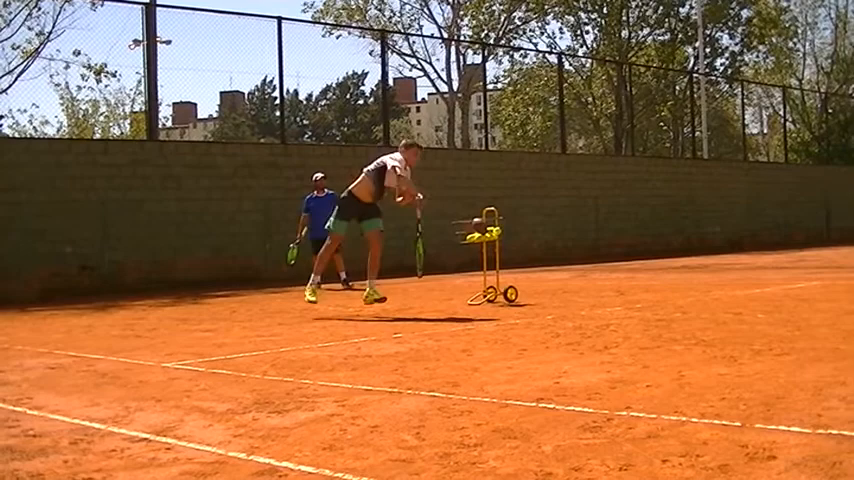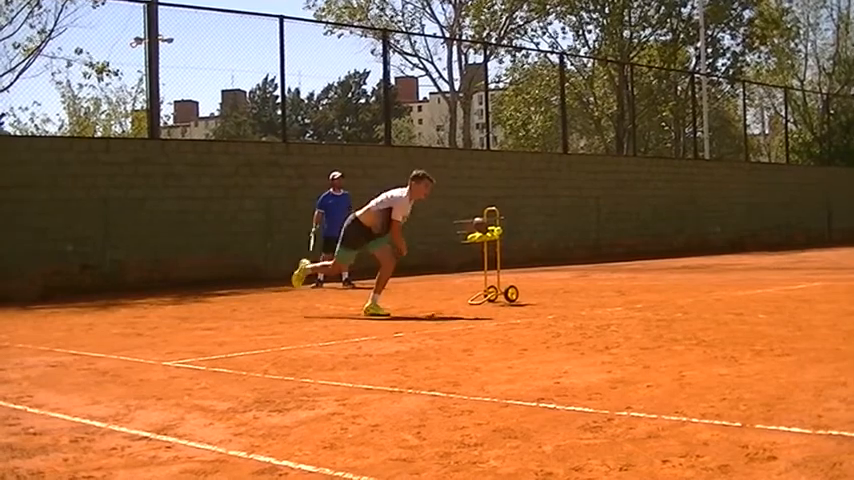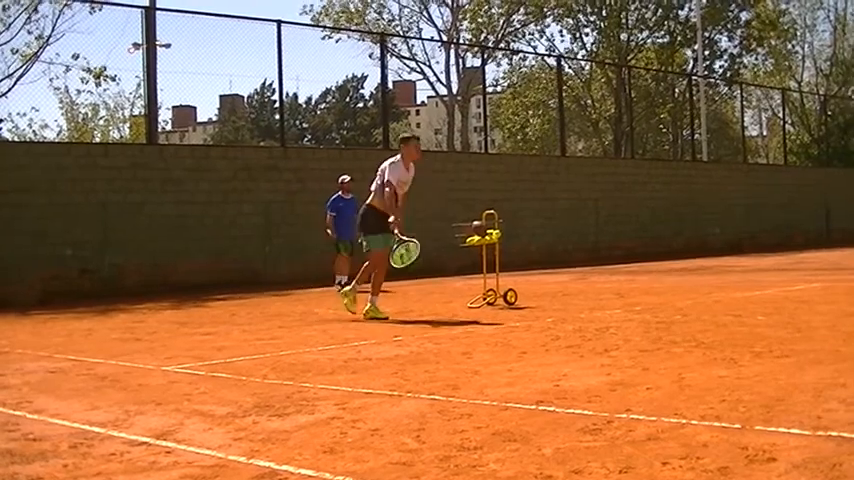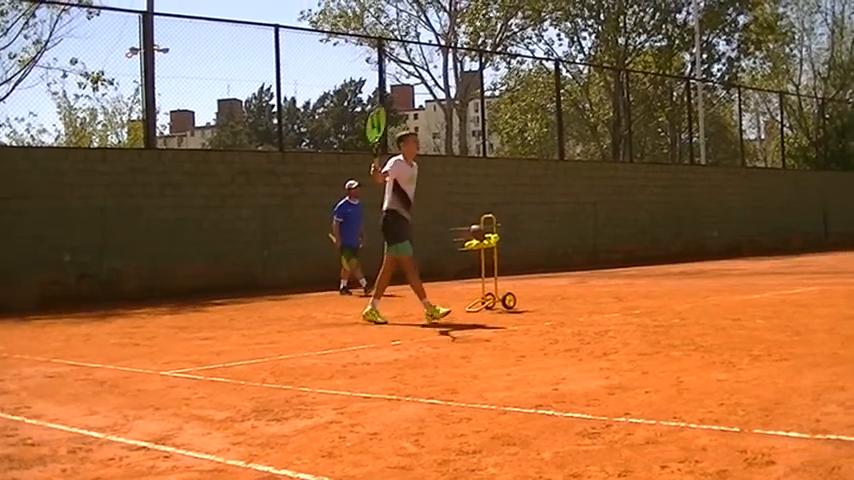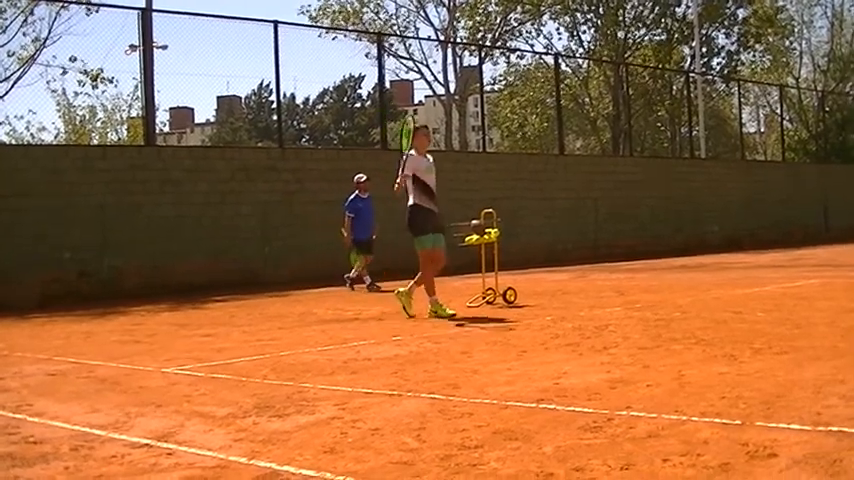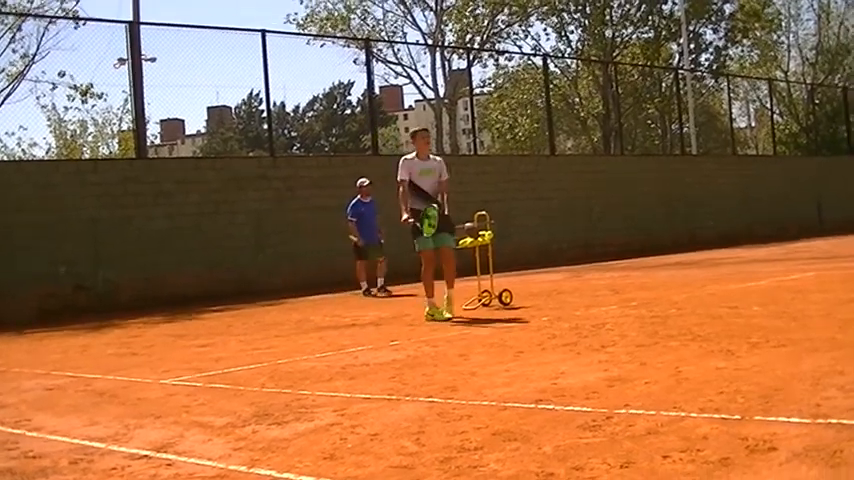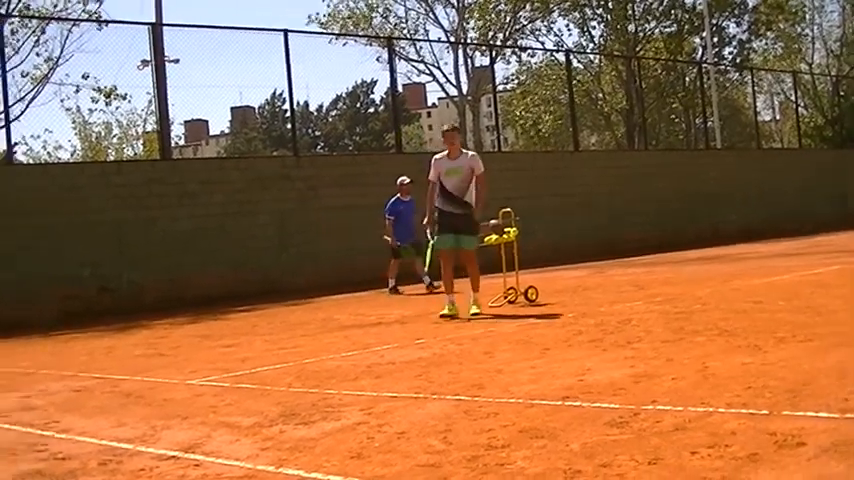
dt=0.3s
person 1, frame 1
left shoulder: (405, 171)
right shoulder: (394, 160)
left elbow: (401, 199)
right elbow: (400, 178)
left wrist: (411, 197)
right wrist: (415, 196)
left hip: (369, 205)
right hip: (352, 201)
left knee: (376, 245)
right knee: (333, 242)
left ankle: (371, 290)
right ankle: (313, 284)
person 1, frame 2
left shoulder: (409, 199)
right shoulder: (402, 199)
left elbow: (393, 228)
right elbow: (395, 232)
right wrist: (402, 249)
left hip: (374, 229)
right hip: (357, 227)
left knee: (389, 262)
right knee: (336, 267)
left ankle: (373, 304)
right ankle: (306, 267)
person 1, frame 3
left shoulder: (411, 169)
right shoulder: (393, 165)
right elbow: (388, 192)
left wrist: (398, 218)
right wrist: (394, 218)
left hip: (387, 218)
right hip: (372, 214)
left knee: (382, 264)
right knee: (377, 261)
left ankle: (372, 306)
right ankle: (351, 291)
person 1, frame 4
left shoulder: (413, 167)
right shoulder: (396, 163)
right elbow: (381, 178)
right wrist: (377, 173)
left hip: (403, 220)
right hip: (393, 219)
left knee: (389, 267)
right knee: (410, 267)
left ankle: (372, 309)
right ankle: (429, 309)
person 1, frame 5
left shoulder: (429, 159)
right shoulder: (410, 157)
right elbow: (402, 180)
left wrist: (434, 209)
right wrist: (399, 186)
left hip: (432, 212)
right hip: (419, 212)
left knee: (440, 260)
right knee: (428, 260)
left ankle: (407, 292)
right ankle: (433, 304)
person 1, frame 6
left shoulder: (438, 162)
right shoulder: (407, 162)
right elbow: (403, 189)
left wrist: (446, 211)
right wrist: (405, 212)
left hip: (439, 215)
right hip: (420, 216)
left knee: (449, 259)
right knee: (428, 261)
left ankle: (449, 298)
right ankle: (431, 307)
person 1, frame 7
left shoulder: (471, 158)
right shoulder: (437, 160)
left elbow: (481, 184)
right elbow: (432, 188)
left wrist: (477, 210)
right wrist: (429, 214)
left hip: (466, 213)
right hip: (443, 214)
left knee: (469, 259)
right knee: (445, 259)
left ankle: (475, 301)
right ankle: (450, 304)
person 2, frame 1
left shoulder: (332, 196)
right shoulder: (309, 199)
right elbow: (305, 217)
right wrist: (299, 232)
right hip: (316, 234)
left knee: (337, 255)
right knee: (317, 257)
left ankle: (344, 279)
person 2, frame 2
left shoulder: (346, 196)
right shoulder: (325, 197)
left elbow: (350, 213)
right elbow: (318, 213)
right wrist: (315, 226)
right hip: (329, 233)
right knee: (326, 256)
left ankle: (346, 279)
right ankle: (320, 279)
person 2, frame 3
left shoulder: (353, 200)
right shoulder: (335, 200)
right elbow: (329, 218)
left wrist: (358, 231)
right wrist: (332, 232)
left hip: (350, 235)
right hip: (339, 235)
left knee: (347, 258)
right knee: (342, 256)
left ankle: (343, 282)
right ankle: (338, 281)
person 2, frame 4
left shoulder: (358, 205)
right shoulder: (342, 206)
right elbow: (335, 224)
left wrist: (361, 236)
right wrist: (337, 239)
left hip: (354, 240)
right hip: (345, 241)
left knee: (349, 264)
right knee: (353, 262)
left ankle: (343, 287)
right ankle: (364, 285)
person 2, frame 5
left shoulder: (368, 197)
right shoulder: (353, 200)
right elbow: (348, 219)
left wrist: (373, 228)
right wrist: (348, 235)
left hip: (368, 235)
right hip: (357, 236)
left knee: (368, 258)
right knee: (362, 259)
left ankle: (351, 276)
right ankle: (368, 282)
person 2, frame 6
left shoulder: (372, 202)
right shoulder: (355, 205)
right elbow: (351, 224)
left wrist: (380, 232)
right wrist: (358, 238)
left hip: (374, 239)
right hip: (362, 241)
left knee: (382, 259)
right knee: (362, 263)
left ankle: (381, 286)
right ankle: (365, 288)
person 2, frame 7
left shoulder: (411, 202)
right shoulder: (393, 203)
right elbow: (388, 222)
left wrist: (415, 233)
right wrist: (391, 238)
left hip: (411, 239)
right hip: (399, 240)
left knee: (418, 259)
right knee: (396, 261)
left ankle: (429, 283)
right ankle: (391, 286)
